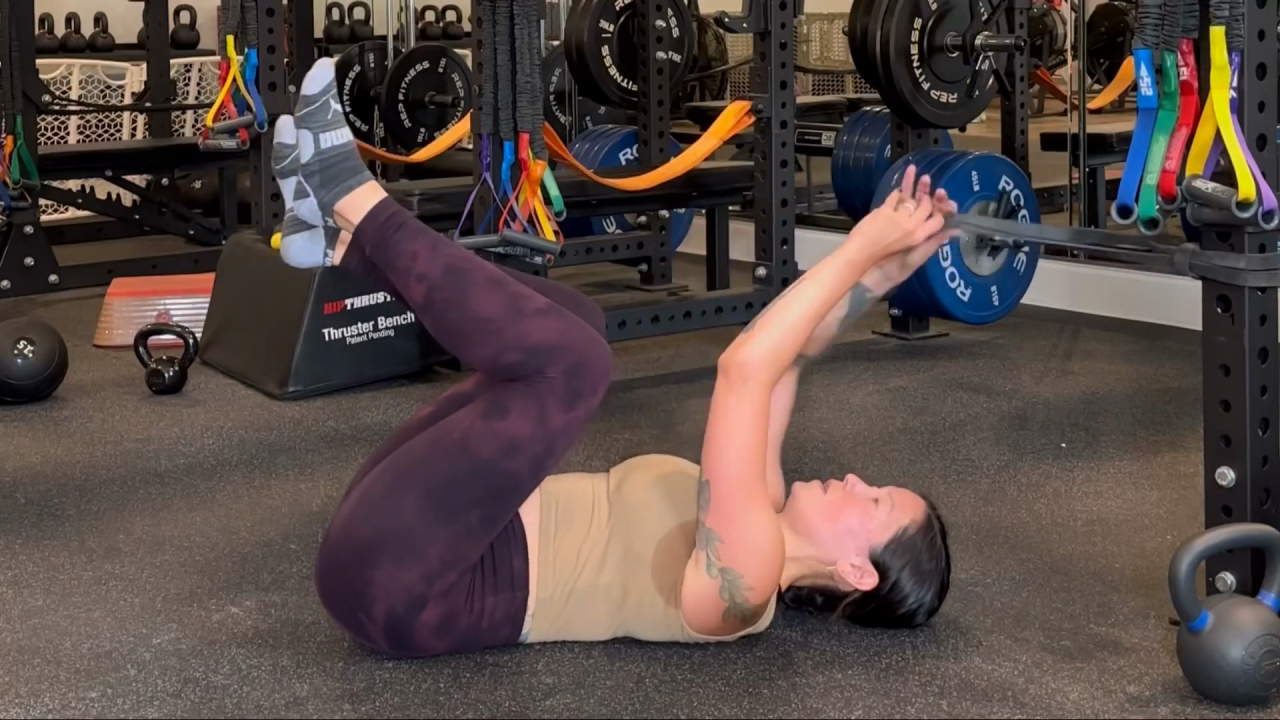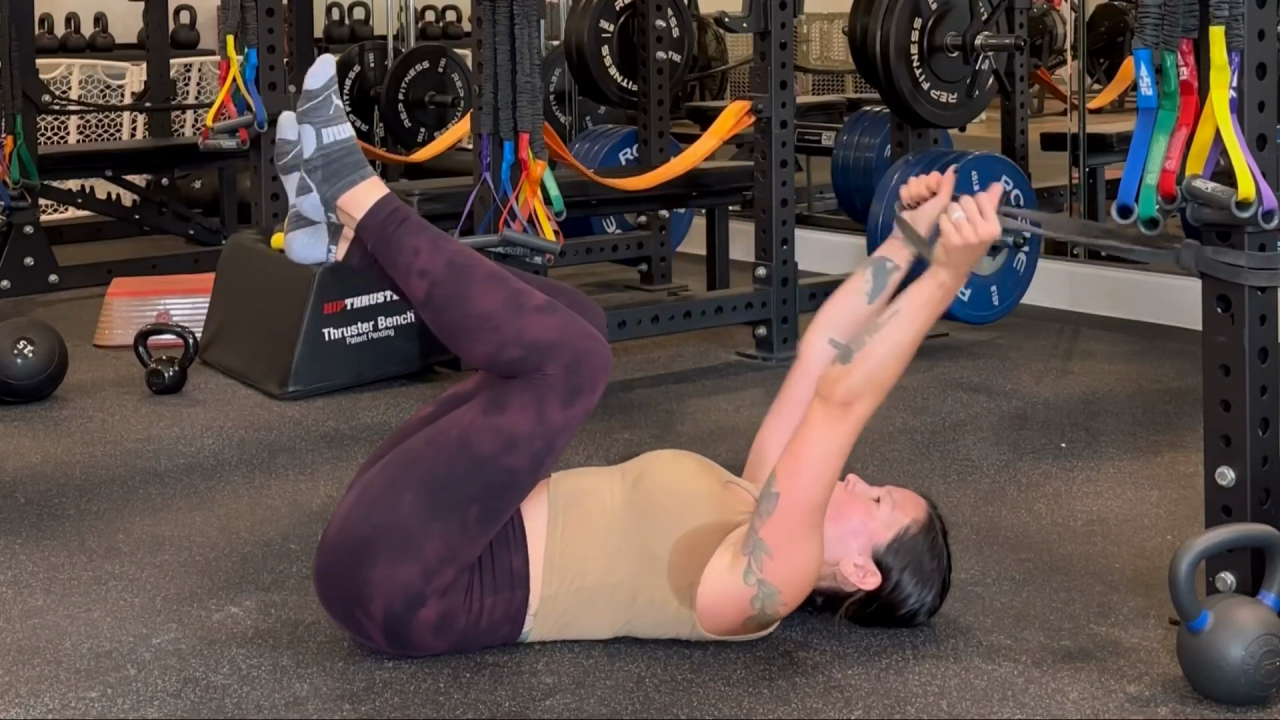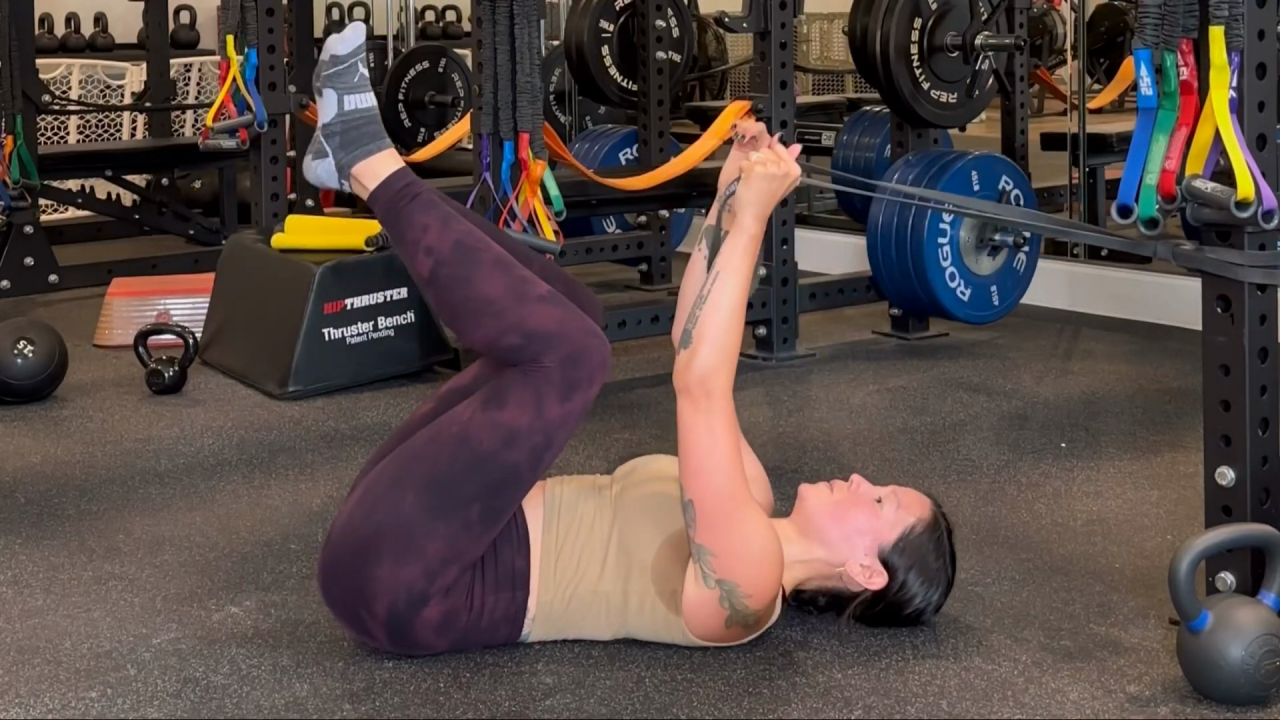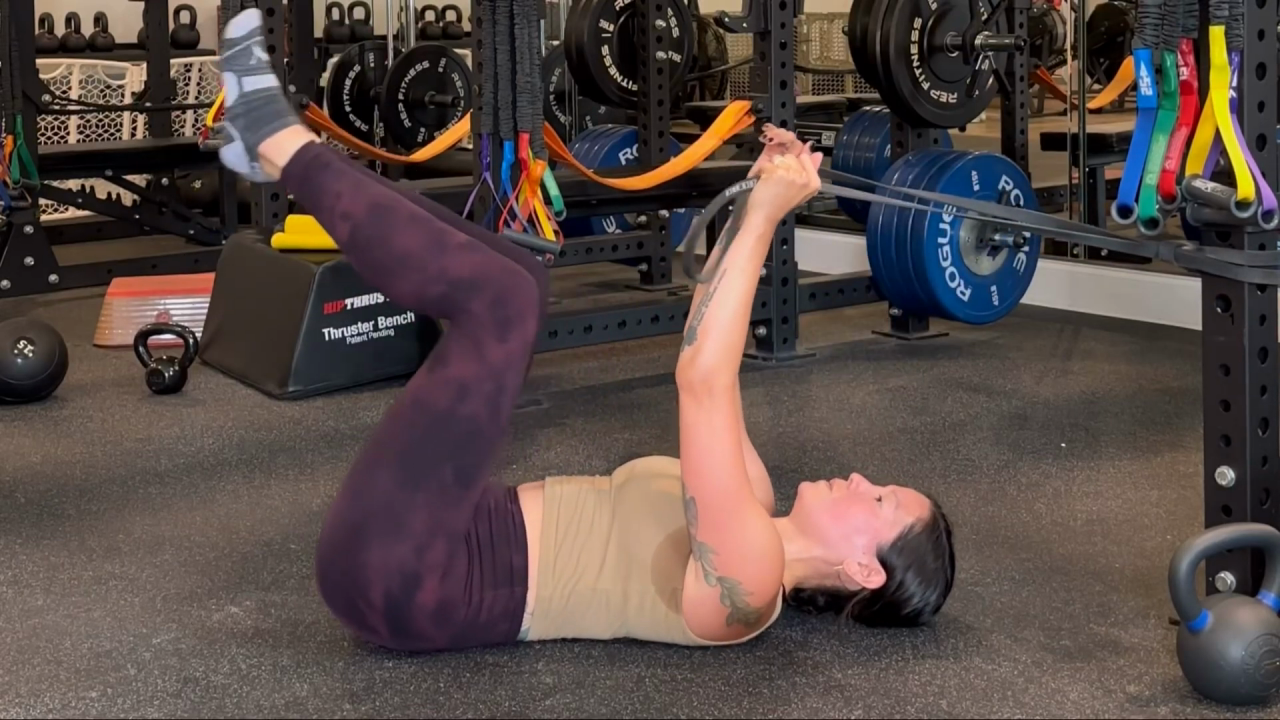
dt=0.7s
person 1, frame 1
left shoulder: (746, 581)
right shoulder: (760, 523)
left elbow: (746, 371)
right elbow: (777, 363)
left wrist: (860, 254)
right wrist: (877, 272)
left hip: (395, 582)
right hip: (416, 527)
left knee: (569, 356)
right knee: (569, 321)
left ankle: (353, 201)
right ankle: (337, 242)
person 1, frame 2
left shoulder: (769, 586)
right shoulder: (753, 515)
left elbow: (841, 400)
right elbow: (821, 362)
left wrist: (945, 274)
right wrist: (905, 243)
left hip: (395, 575)
right hip: (422, 527)
left knee: (567, 353)
right knee: (570, 322)
left ankle: (358, 197)
right ankle: (346, 237)
person 1, frame 3
left shoulder: (746, 582)
right shoulder: (750, 510)
left elbow: (700, 387)
right elbow: (696, 354)
left wrist: (749, 222)
right wrist: (729, 204)
left hip: (396, 575)
right hip: (422, 520)
left knee: (568, 349)
right knee: (564, 314)
left ankle: (372, 167)
right ankle: (363, 171)
person 1, frame 4
left shoulder: (743, 582)
right shoulder: (749, 510)
left elbow: (703, 382)
right elbow: (707, 361)
left wrist: (763, 219)
right wrist: (758, 203)
left hip: (397, 577)
right hip: (452, 542)
left knee: (495, 295)
right knee: (515, 281)
left ankle: (283, 144)
right ankle: (290, 150)
